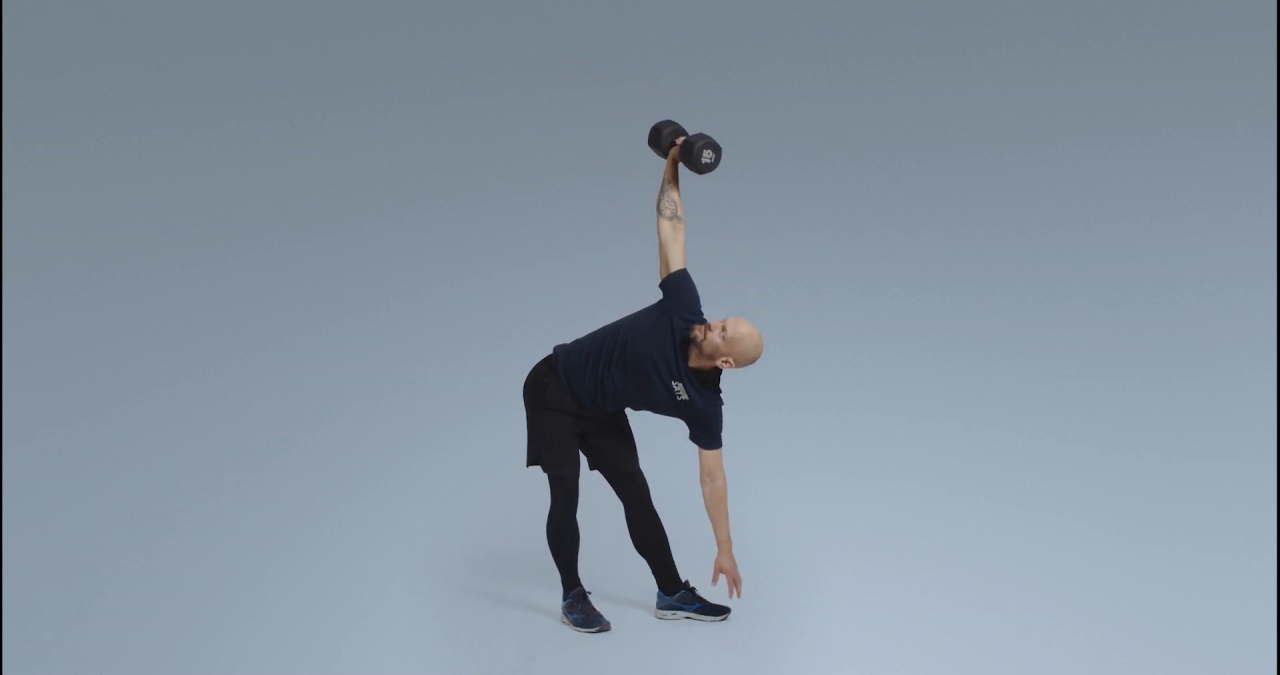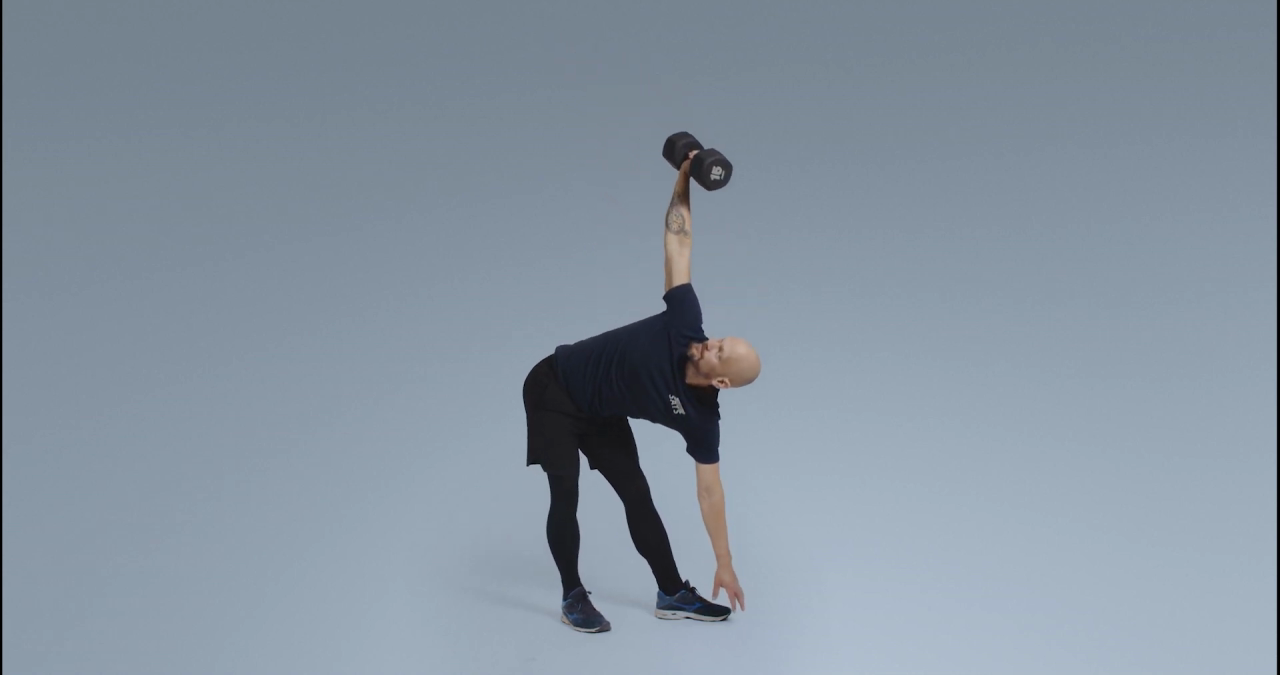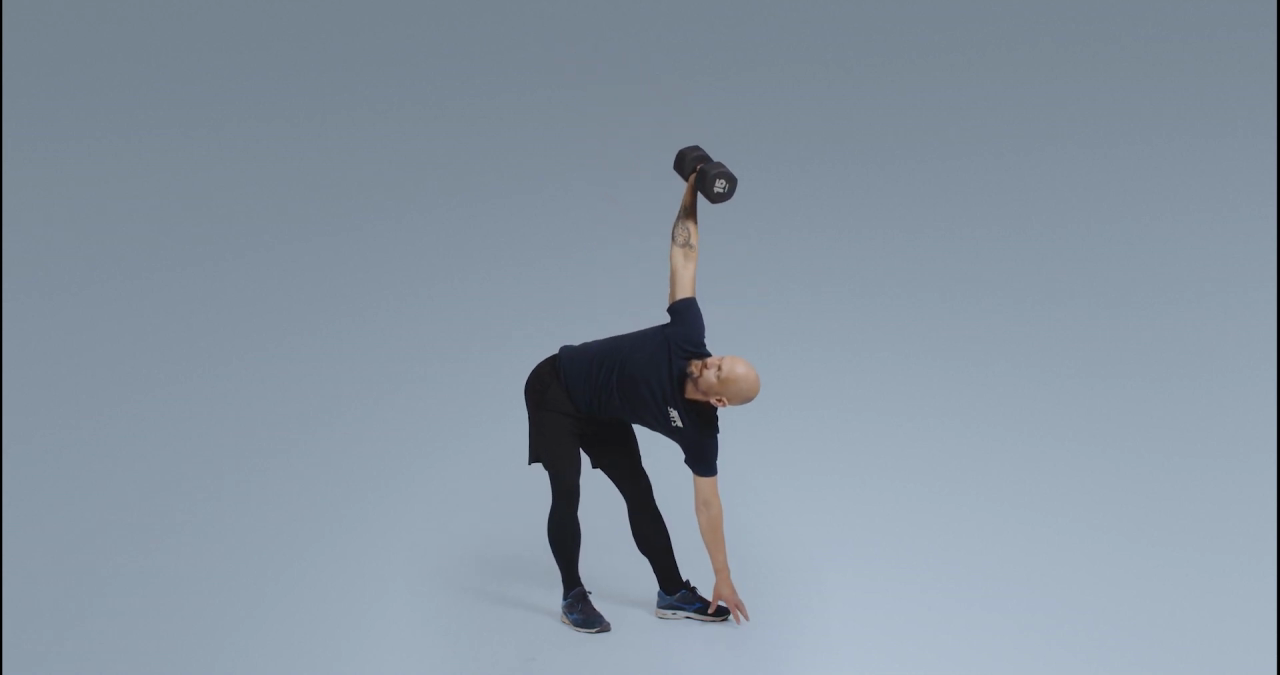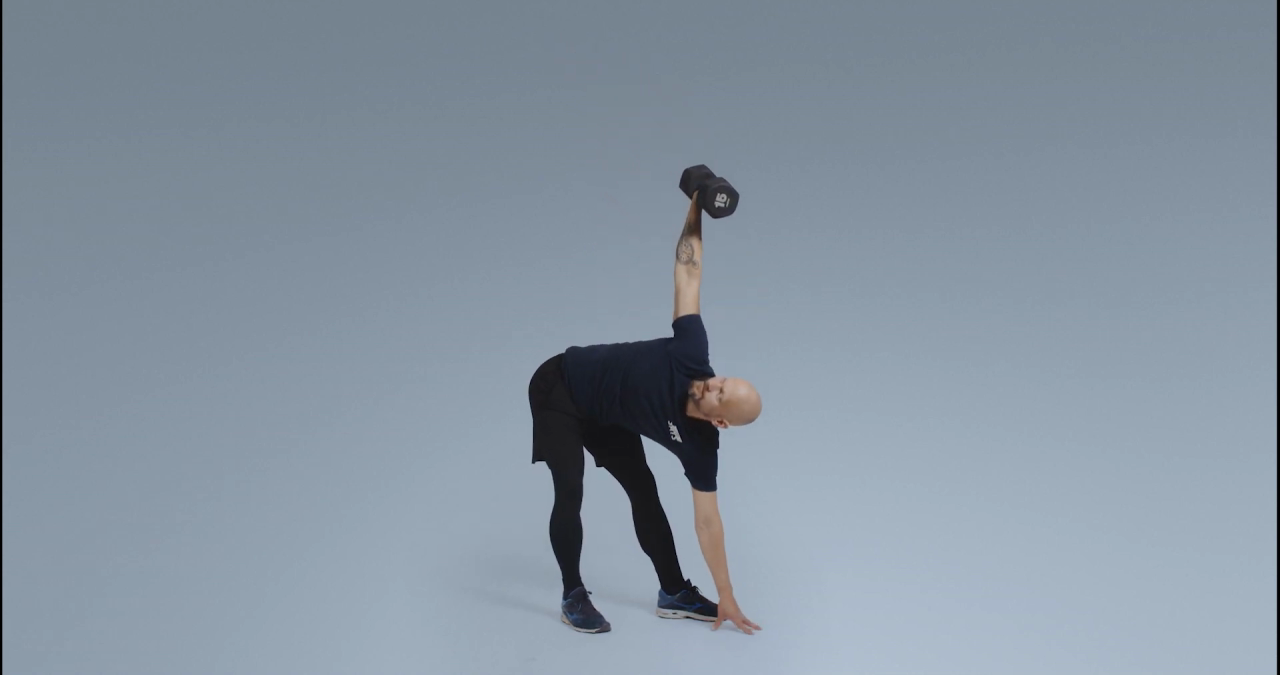
dt=0.2s
person 1, frame 1
left shoulder: (703, 403)
right shoulder: (684, 311)
left elbow: (712, 476)
right elbow: (671, 227)
left wrist: (725, 550)
right wrist: (672, 165)
left hip: (601, 410)
right hip: (553, 389)
left knee: (635, 492)
right knee: (566, 493)
left ankle: (672, 593)
right ankle: (573, 598)
person 1, frame 2
left shoulder: (700, 417)
right shoulder: (686, 326)
left elbow: (710, 490)
right elbow: (677, 242)
left wrist: (725, 566)
right wrist: (684, 179)
left hip: (601, 412)
right hip: (553, 389)
left knee: (636, 492)
right knee: (566, 492)
left ankle: (672, 593)
right ankle: (573, 598)
person 1, frame 3
left shoulder: (699, 430)
right shoulder: (688, 340)
left elbow: (707, 502)
right elbow: (683, 255)
left wrist: (724, 580)
right wrist: (691, 194)
left hip: (601, 413)
right hip: (554, 388)
left knee: (639, 491)
right knee: (567, 491)
left ankle: (673, 593)
right ankle: (573, 597)
person 1, frame 4
left shoulder: (699, 445)
right shoulder: (692, 357)
left elbow: (707, 518)
right elbow: (688, 272)
left wrist: (726, 597)
right wrist: (695, 211)
left hip: (604, 414)
right hip: (558, 389)
left knee: (643, 489)
right knee: (570, 491)
left ankle: (674, 592)
right ankle: (574, 596)
